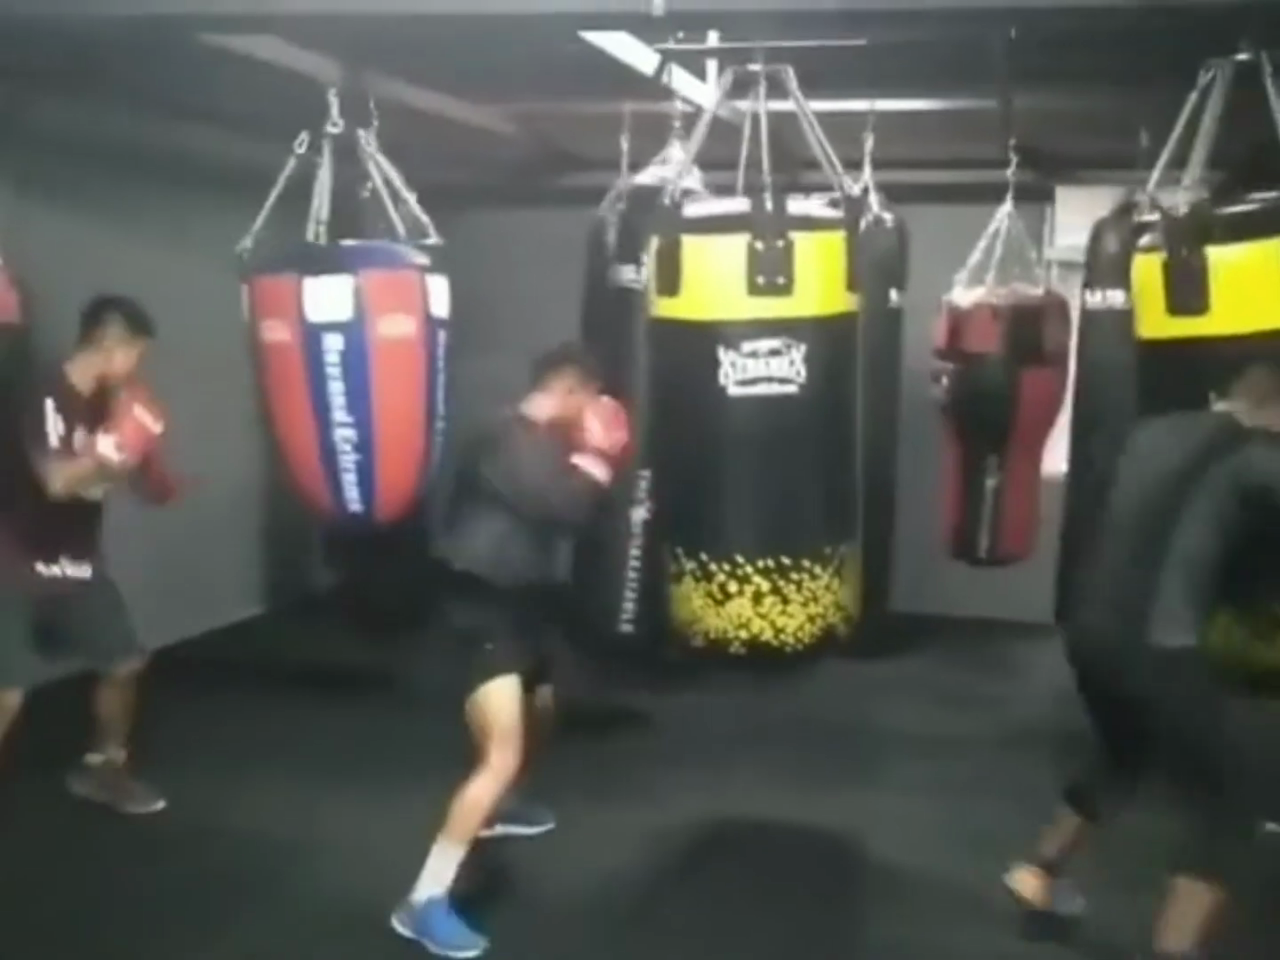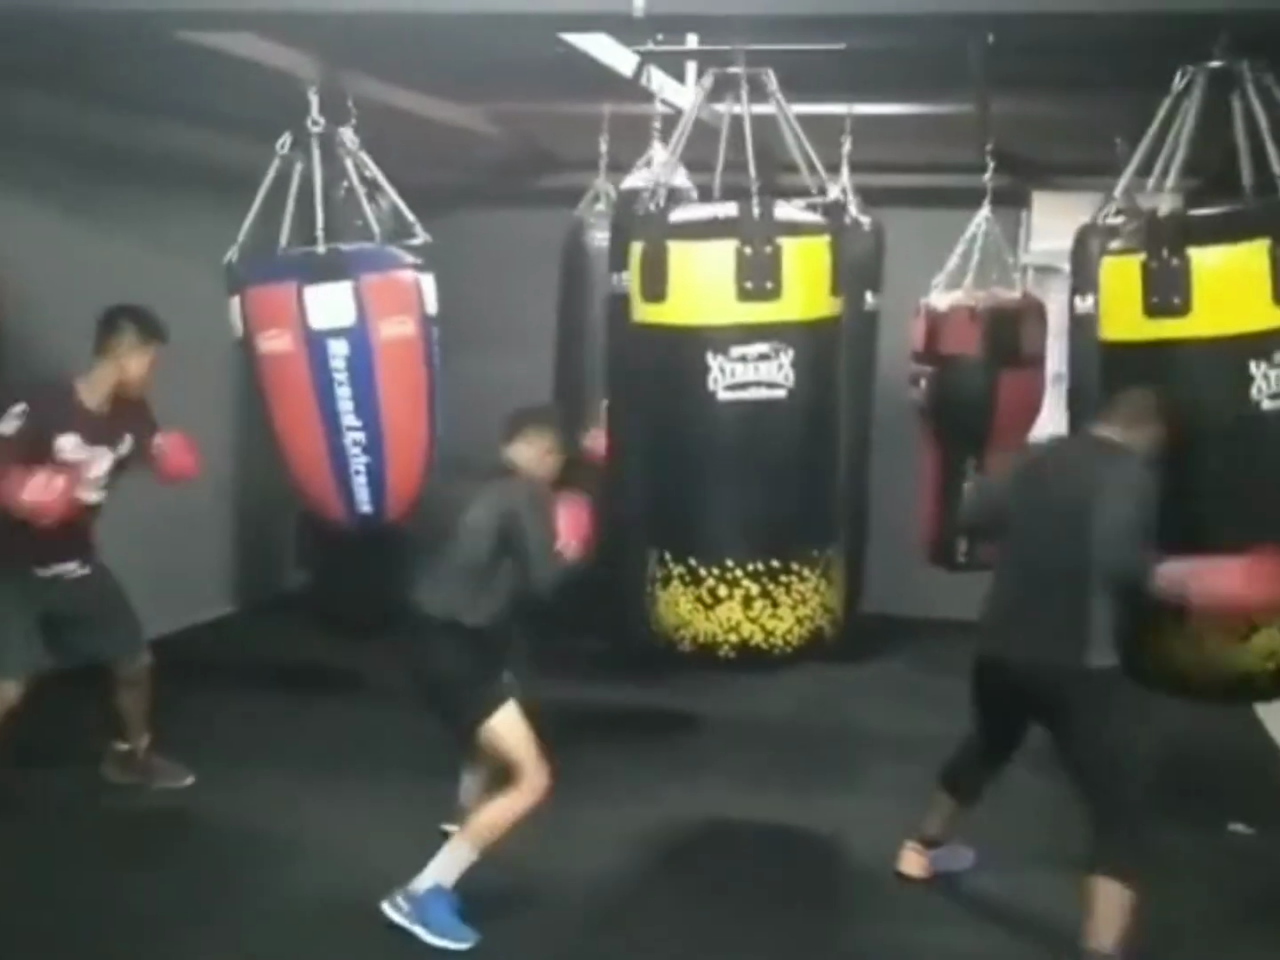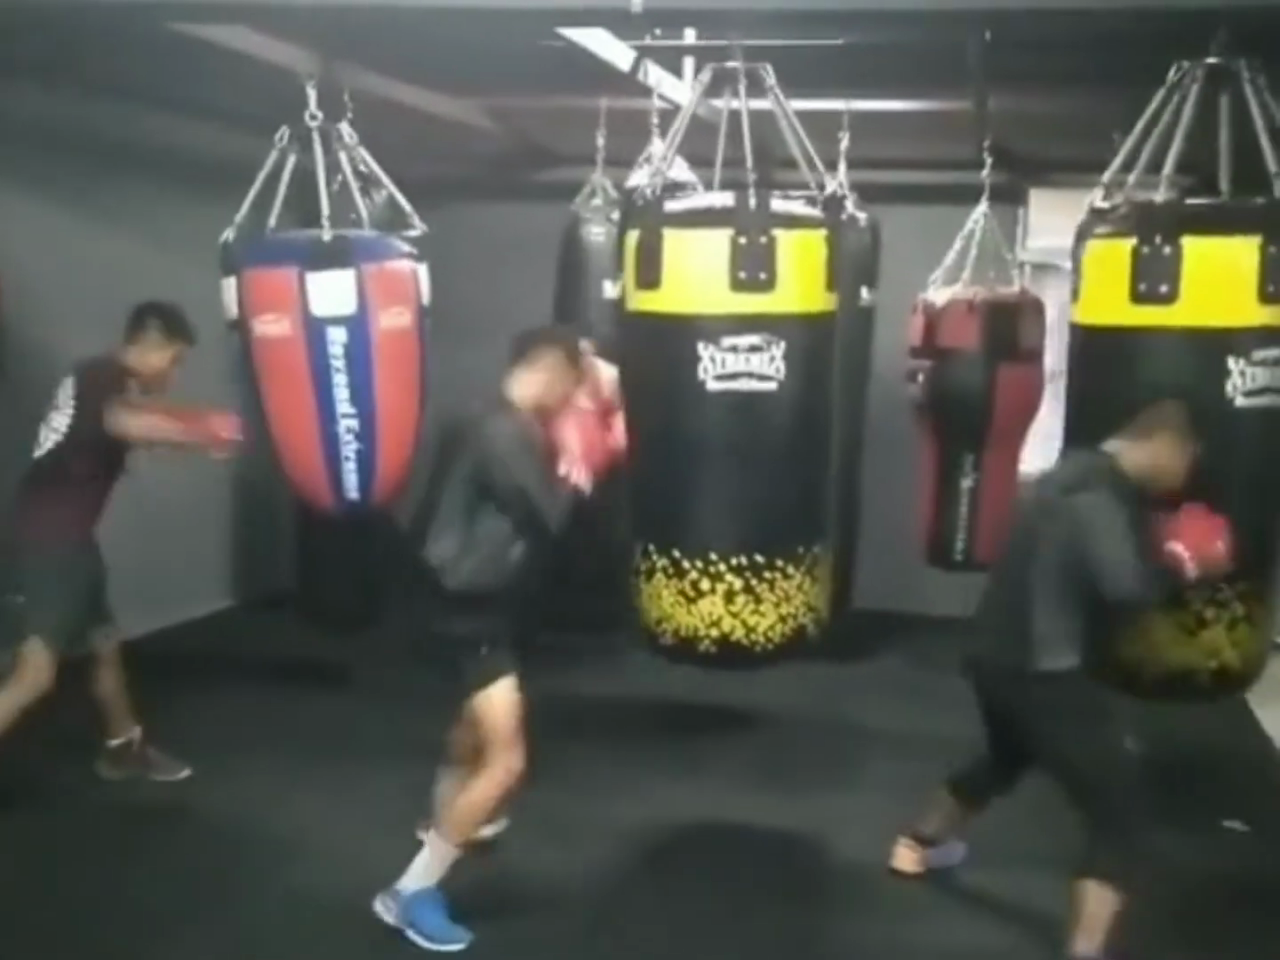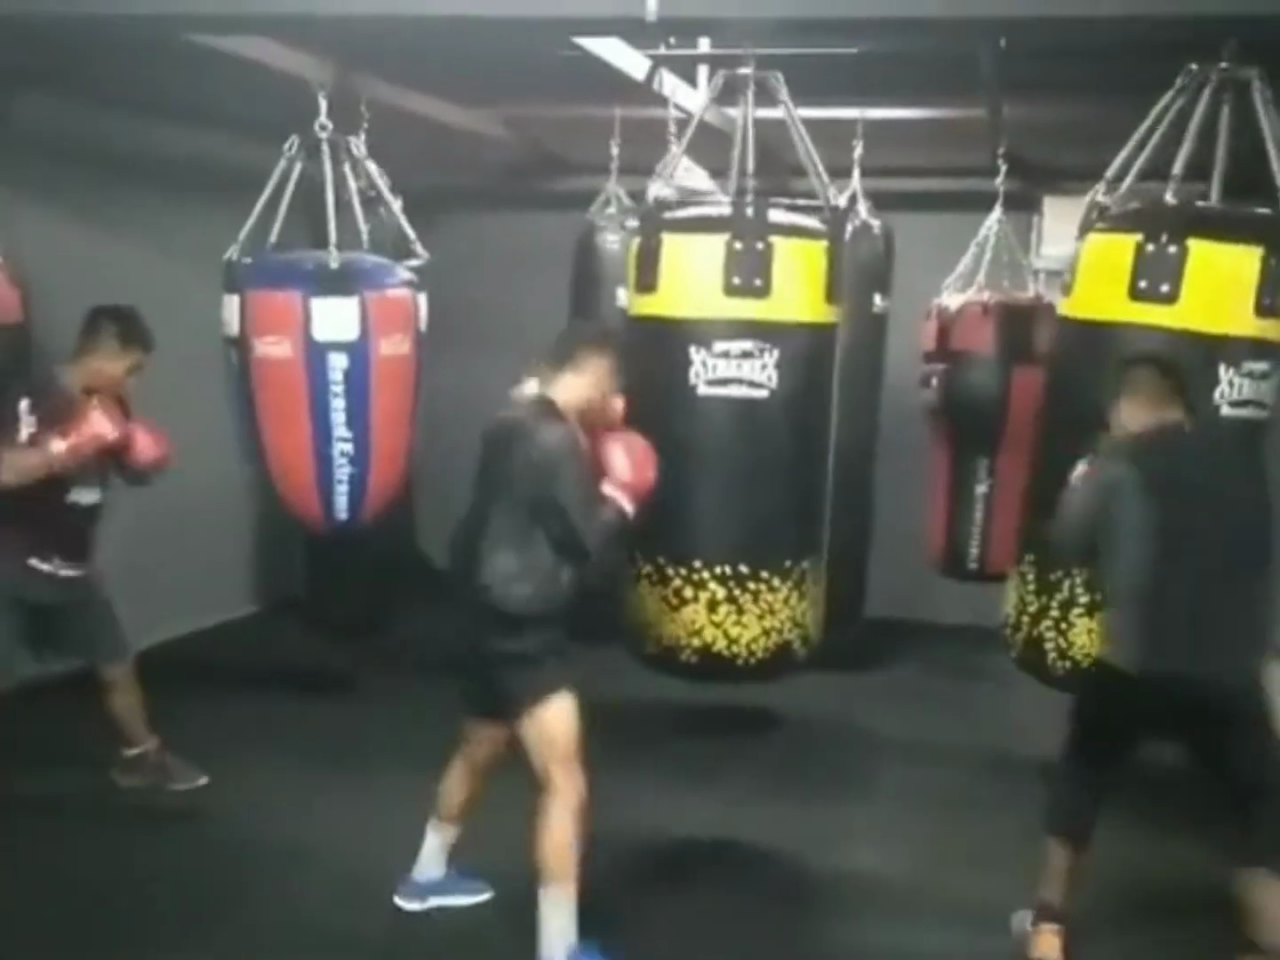
dt=0.3s
person 1, frame 1
left shoulder: (524, 440)
right shoulder: (516, 442)
right elbow: (563, 510)
right wrist: (594, 463)
left hip: (519, 603)
right hip: (489, 612)
left knee: (537, 707)
right knee: (503, 757)
left ankle: (496, 809)
right ankle: (425, 903)
person 1, frame 2
left shoulder: (481, 486)
right shoulder: (525, 494)
right elbow: (540, 577)
right wrist: (566, 550)
left hip: (436, 633)
right hip: (457, 647)
left knee: (501, 723)
right knee: (530, 779)
left ankle: (471, 809)
right ankle: (423, 893)
person 1, frame 3
left shoulder: (486, 421)
right shoulder: (507, 433)
right elbow: (545, 517)
left wrist: (556, 471)
right wrist: (577, 476)
left hip: (471, 598)
right hip: (476, 607)
left knee: (478, 725)
right knee: (504, 762)
left ankle: (447, 822)
right ankle: (413, 893)
person 1, frame 4
left shoulder: (515, 424)
right shoulder: (555, 441)
right elbow: (582, 537)
left wrist: (594, 479)
right wrist: (621, 496)
left hip: (493, 613)
right hip: (524, 627)
left knee: (479, 750)
right knee: (566, 785)
left ankle: (426, 876)
person 2, frame 1
left shoulder: (1152, 434)
left hip: (1093, 632)
right hip: (1156, 647)
left knee: (1122, 755)
right knee: (1219, 806)
left ankle: (1039, 869)
person 2, frame 2
left shoulder: (1036, 462)
right shoulder: (1127, 473)
left elbow: (972, 518)
right elbow: (1122, 562)
left hip: (1000, 650)
right hip: (1077, 666)
left knee: (989, 743)
right knee: (1118, 814)
left ankle: (923, 848)
person 2, frame 3
left shoulder: (1078, 471)
right shoulder: (1098, 496)
right elbow: (1128, 589)
left wrist: (1157, 553)
right wrist: (1182, 562)
left hip: (997, 658)
right hip: (1042, 672)
left knee: (1006, 759)
right knee: (1115, 815)
left ankle: (917, 843)
person 2, frame 4
left shoulder: (1117, 464)
left elbow: (1071, 542)
left wrist: (1087, 482)
left hip: (1134, 664)
right hip: (1225, 672)
left knee: (1083, 771)
person 3, frame 1
left shoulder: (109, 402)
right shoulder: (47, 399)
left elbow: (116, 468)
right elbow: (57, 482)
left wrist: (147, 463)
right wrist: (117, 445)
left hip: (79, 564)
left knee: (127, 663)
left ankle: (102, 771)
person 3, frame 2
left shoulder: (130, 413)
right shoulder: (41, 407)
left elbow: (159, 454)
left wrist: (172, 454)
left hip: (76, 564)
left knee: (136, 660)
left ankle: (132, 755)
person 3, frame 3
left shoulder: (94, 378)
right shoulder: (111, 378)
right elbow: (125, 425)
left wrist: (165, 429)
left hip: (69, 538)
right hip: (50, 538)
left knee: (106, 644)
left ankle: (124, 748)
person 3, frame 4
left shoulder: (108, 406)
left elbow: (135, 470)
left wrist: (140, 449)
right wrist: (66, 446)
left hip: (68, 567)
left knee: (118, 668)
left ankle: (142, 758)
